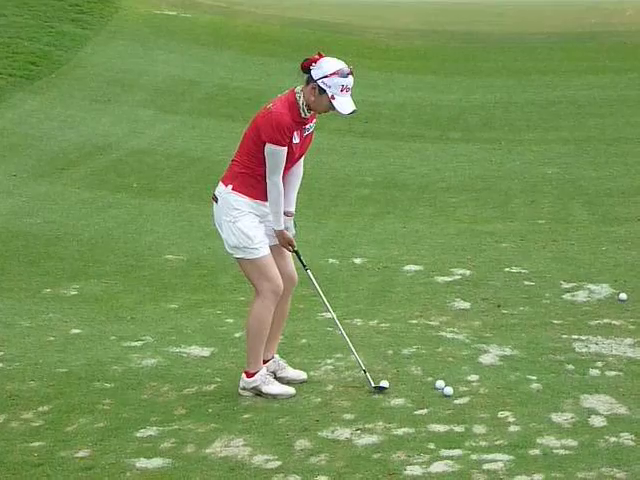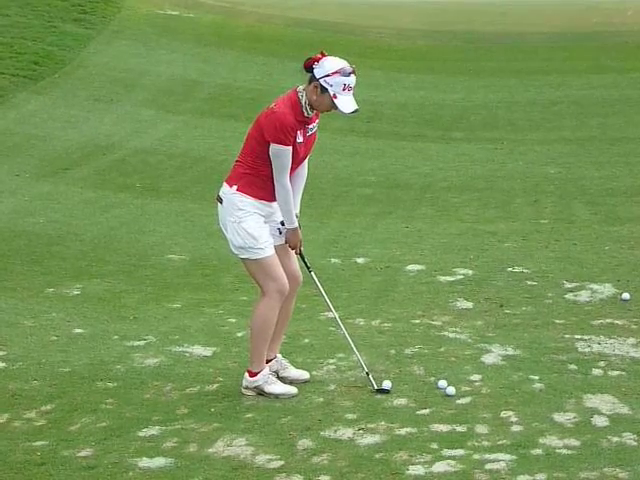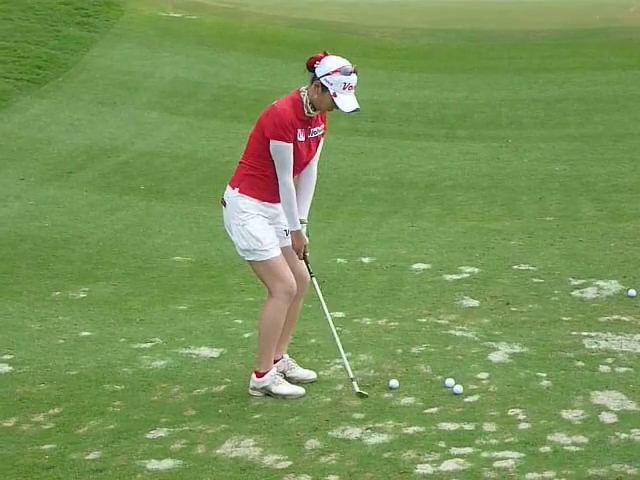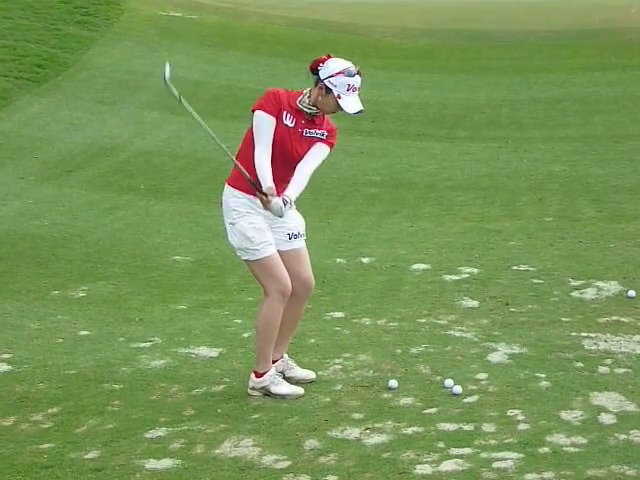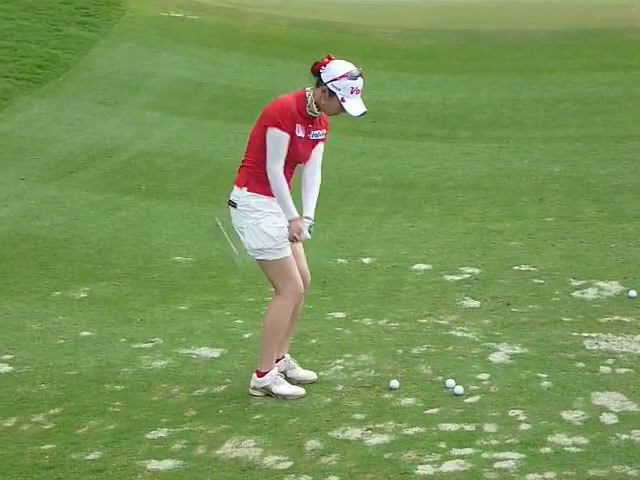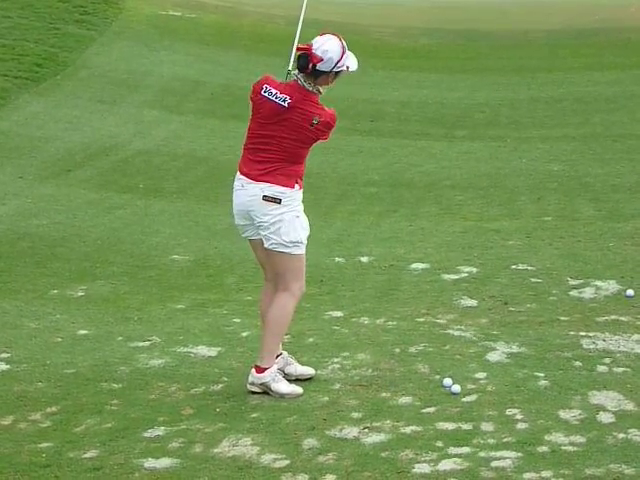
dt=0.5s
person 1, frame 1
left shoulder: (308, 111)
right shoulder: (279, 117)
left elbow: (296, 165)
right elbow: (273, 177)
left wrist: (289, 215)
right wrist: (279, 227)
left hip: (262, 203)
right hip: (238, 204)
left knee: (288, 280)
right knee: (270, 287)
left ankle: (269, 359)
right ankle: (252, 376)
person 1, frame 2
left shoulder: (310, 111)
right shoulder: (282, 117)
left elbow: (300, 167)
right elbow: (282, 178)
left wrist: (292, 218)
right wrist: (292, 227)
left hip: (267, 205)
right hip: (242, 204)
left knee: (293, 280)
right knee: (275, 287)
left ankle: (272, 359)
right ankle: (254, 375)
person 1, frame 3
left shoulder: (318, 116)
right shoulder: (282, 115)
left elbow: (308, 172)
right elbow: (285, 178)
left wrist: (301, 223)
right wrist: (296, 231)
left hip: (273, 207)
right hip: (247, 207)
left knee: (300, 282)
right knee: (283, 288)
left ankle: (279, 359)
right ankle: (262, 376)
person 1, frame 4
left shoulder: (326, 132)
right shoulder: (275, 100)
left elbow: (305, 169)
right elbow: (260, 151)
left wrist: (284, 199)
right wrist: (267, 188)
left hip: (280, 206)
right hip: (244, 203)
left knee: (304, 285)
right knee: (279, 288)
left ankle: (278, 359)
right ankle: (261, 375)
person 1, frame 5
left shoulder: (320, 125)
right shoulder: (284, 110)
left elbow: (311, 173)
right elbow: (273, 171)
left wrist: (306, 219)
right wrist: (292, 217)
left hip: (277, 204)
right hip: (255, 203)
left knee: (300, 282)
right knee: (289, 289)
left ankle: (279, 358)
right ankle: (263, 375)
person 1, frame 6
left shoulder: (263, 87)
right shoulder: (324, 119)
left hip: (245, 190)
right hip: (278, 200)
left knee: (273, 280)
right knee: (291, 287)
left ankle: (275, 355)
right ankle: (262, 371)
